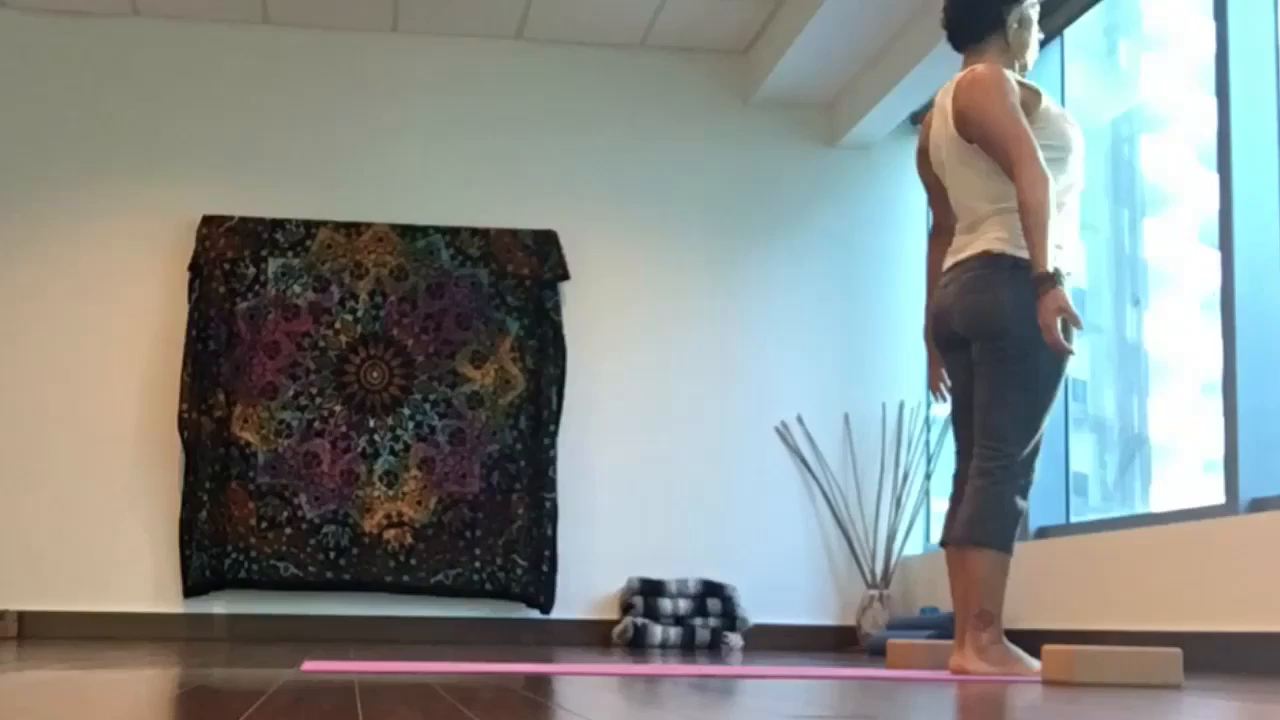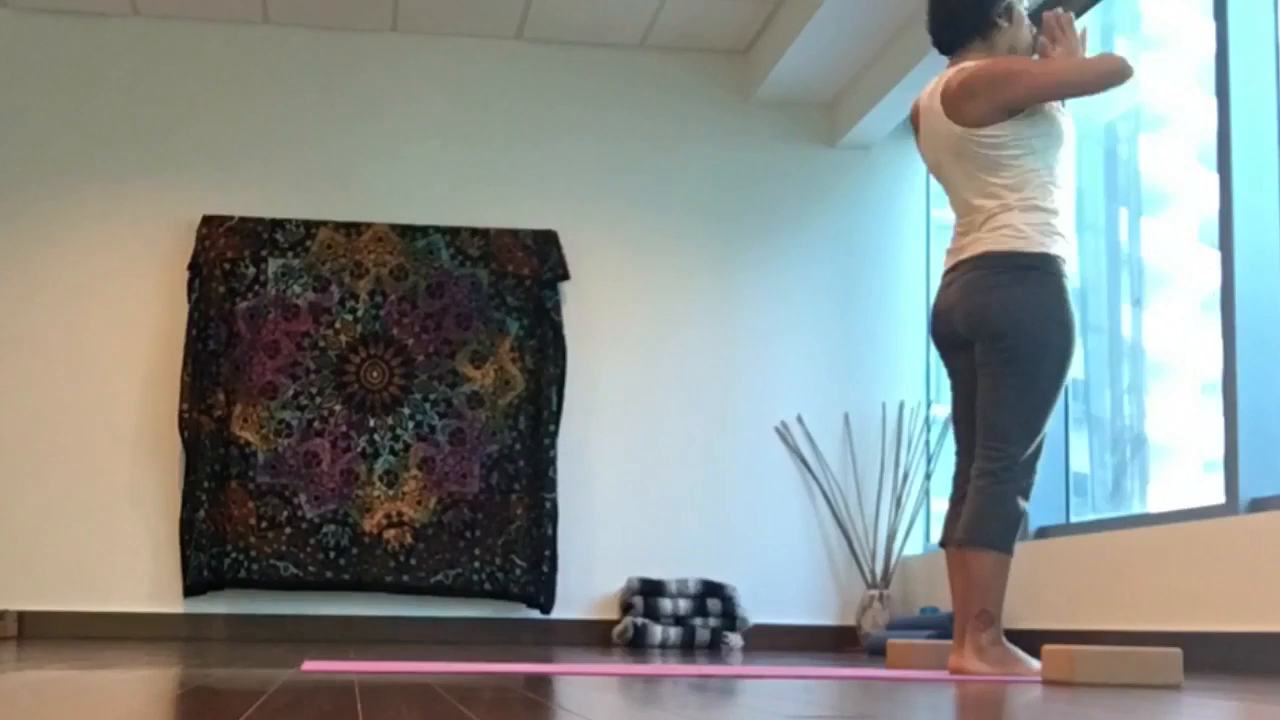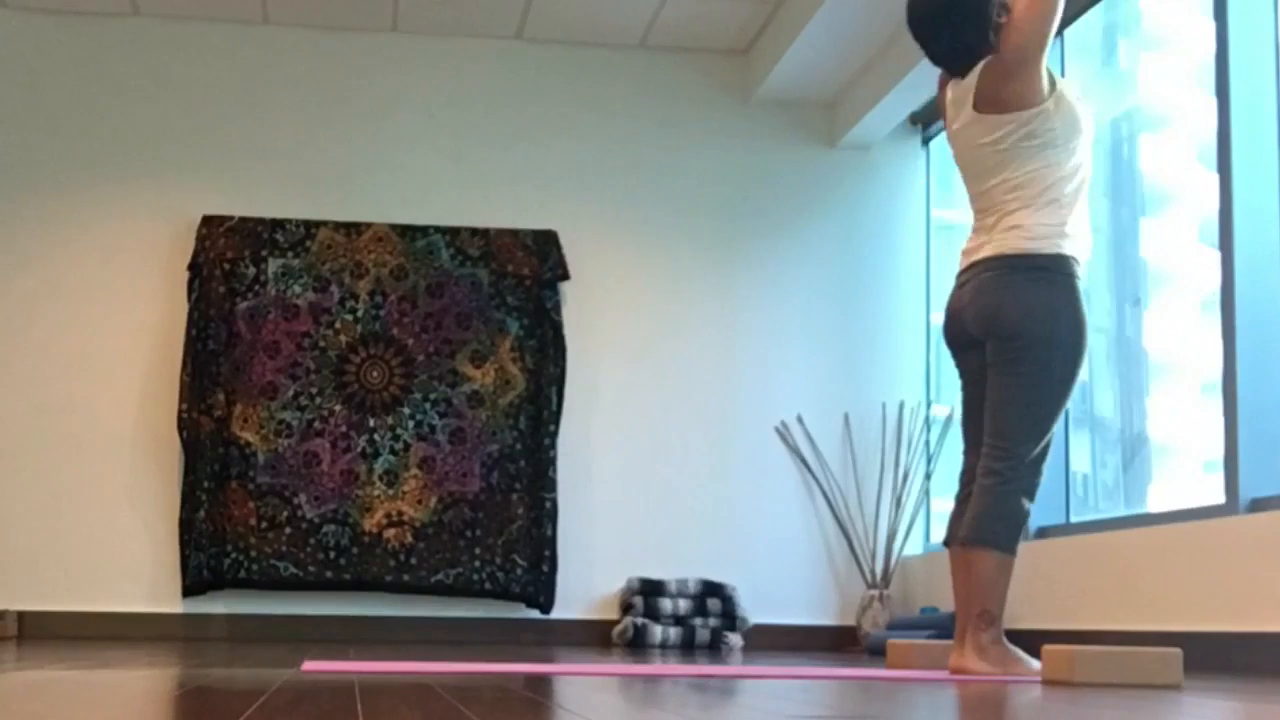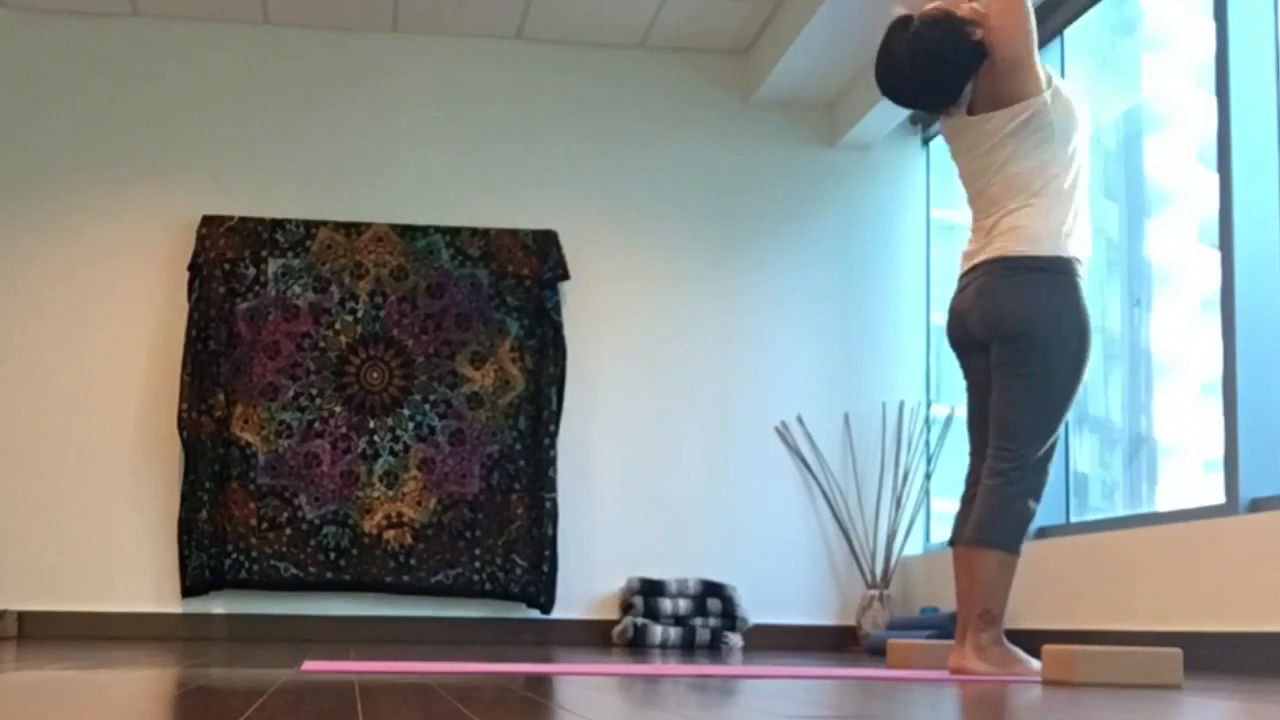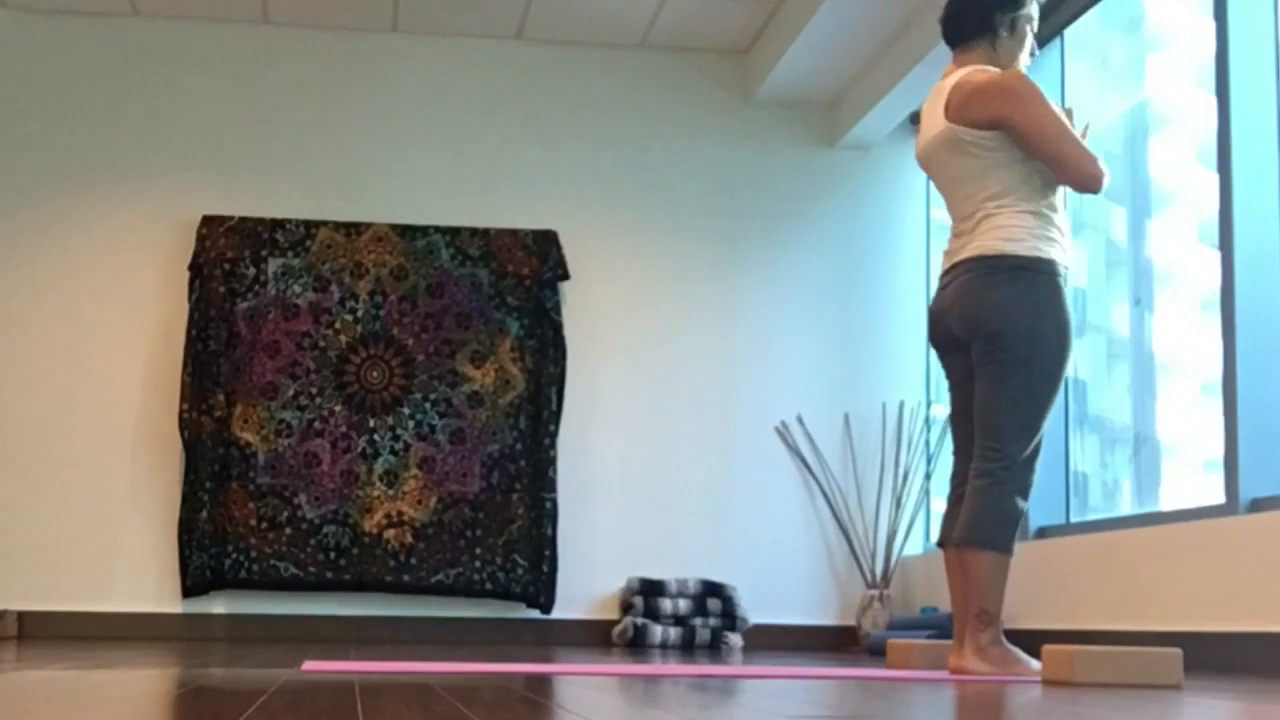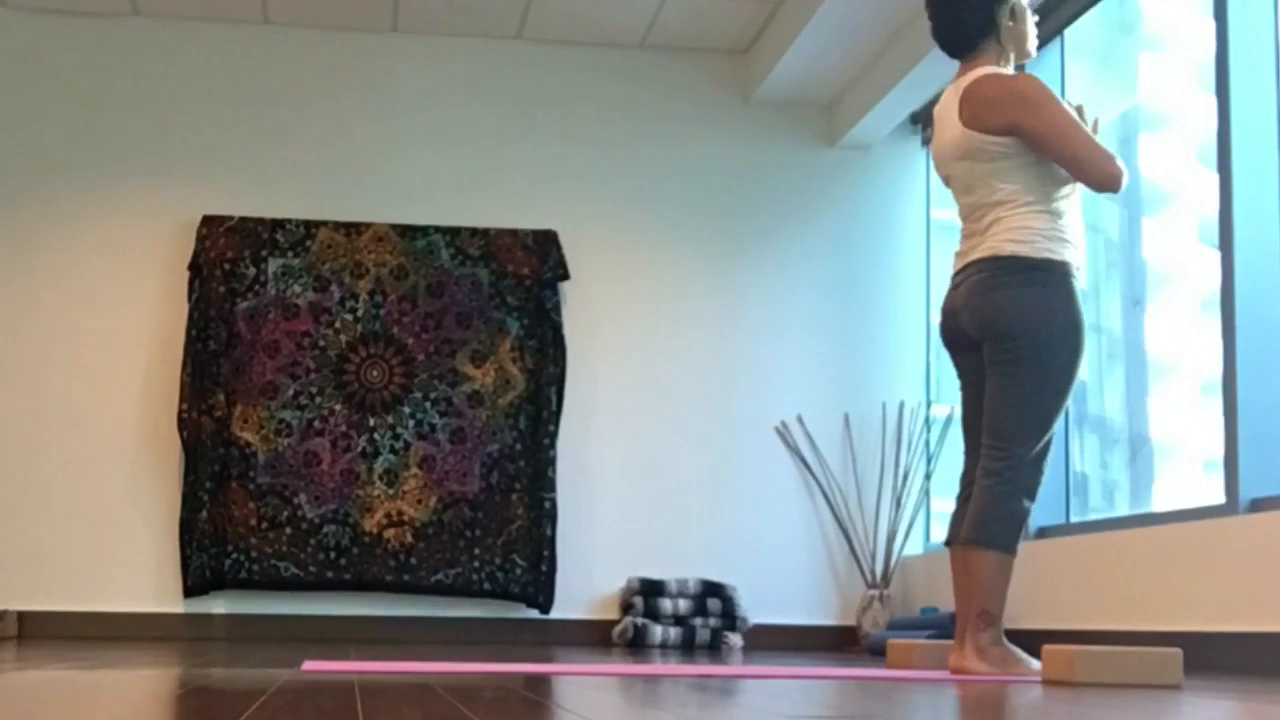
dt=0.4s
person 1, frame 1
left shoulder: (938, 115)
right shoulder: (991, 84)
right elbow: (1029, 177)
left wrist: (935, 329)
right wrist: (1047, 280)
left hip: (963, 291)
right hip: (1011, 283)
left knee: (979, 471)
right knee: (1002, 469)
left ankle: (969, 639)
right ankle: (983, 643)
person 1, frame 2
left shoulder: (929, 104)
right shoulder: (993, 80)
right elbow: (1115, 67)
left wrist: (1047, 59)
right wrist: (1067, 58)
left hip: (963, 290)
right hip: (1019, 282)
left knee: (979, 472)
right knee: (1005, 469)
left ankle: (968, 640)
right ankle: (983, 644)
person 1, frame 3
left shoulder: (956, 92)
right shoulder: (1008, 73)
left hip: (978, 290)
right hip: (1033, 283)
left knee: (985, 470)
right knee: (1011, 469)
left ankle: (968, 639)
right ankle: (982, 642)
person 1, frame 4
left shoulder: (957, 101)
right shoulder: (1010, 76)
left hip: (981, 290)
right hip: (1035, 284)
left knee: (991, 471)
right knee: (1015, 469)
left ankle: (970, 638)
right ankle: (982, 643)
person 1, frame 5
left shoulder: (934, 109)
right shoulder: (1000, 88)
right elbow: (1088, 175)
left wrist: (1049, 134)
right wrist: (1067, 132)
left hip: (960, 292)
right hip: (1016, 284)
left knee: (974, 471)
right knee: (1003, 469)
left ankle: (967, 640)
right ankle: (982, 643)
person 1, frame 6
left shoulder: (949, 108)
right shoulder: (1010, 90)
right elbow: (1107, 174)
left wrist: (1061, 136)
right wrist: (1082, 134)
left hip: (973, 291)
right hip: (1028, 286)
left knee: (984, 472)
right knee: (1011, 469)
left ankle: (969, 639)
right ankle: (984, 643)
